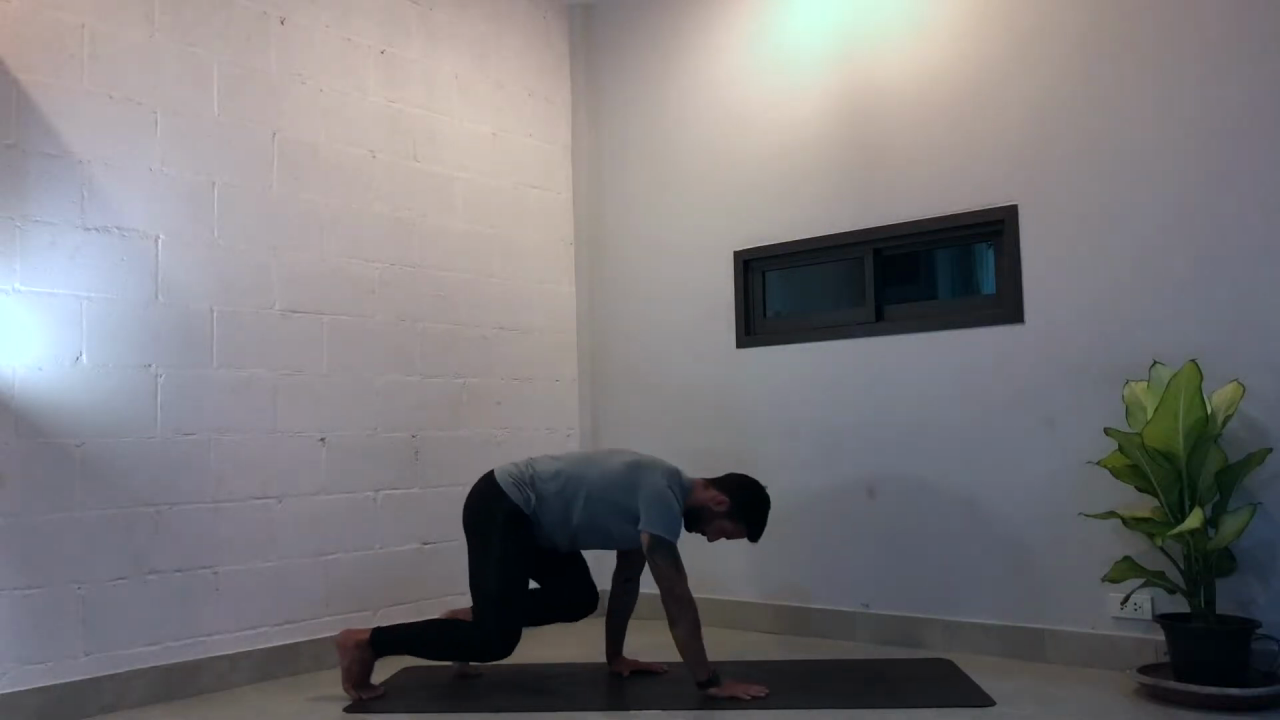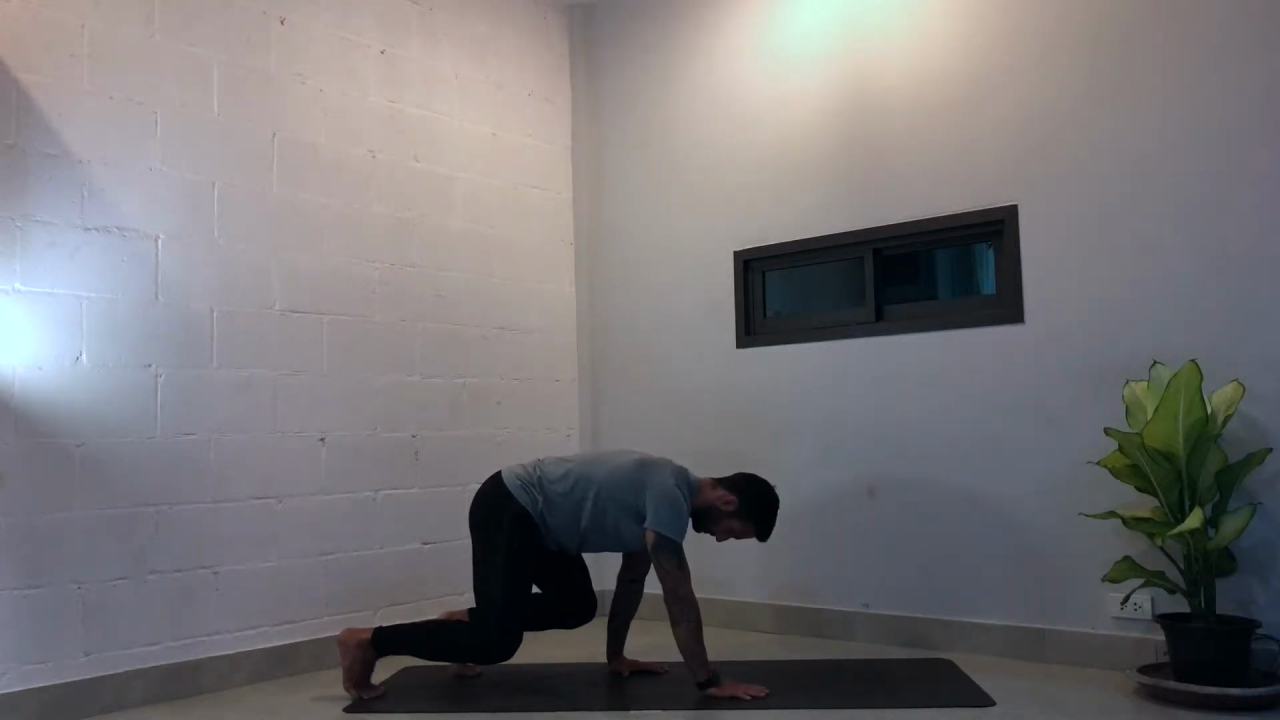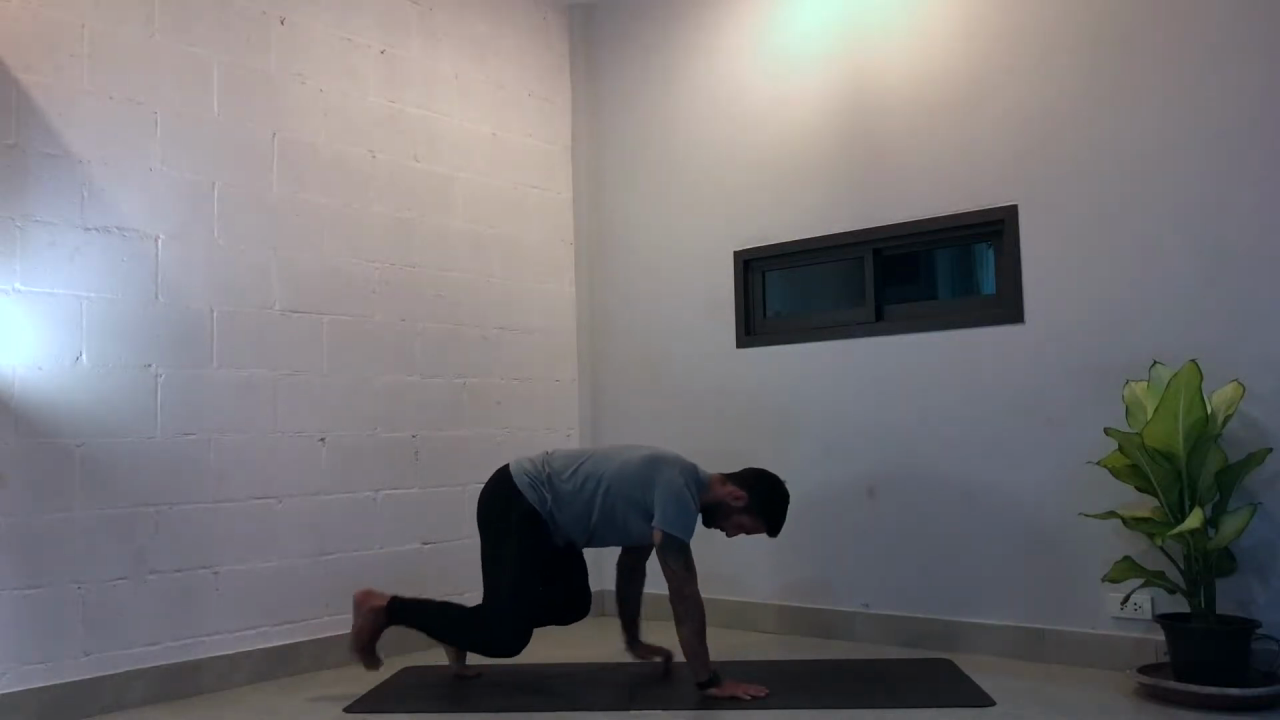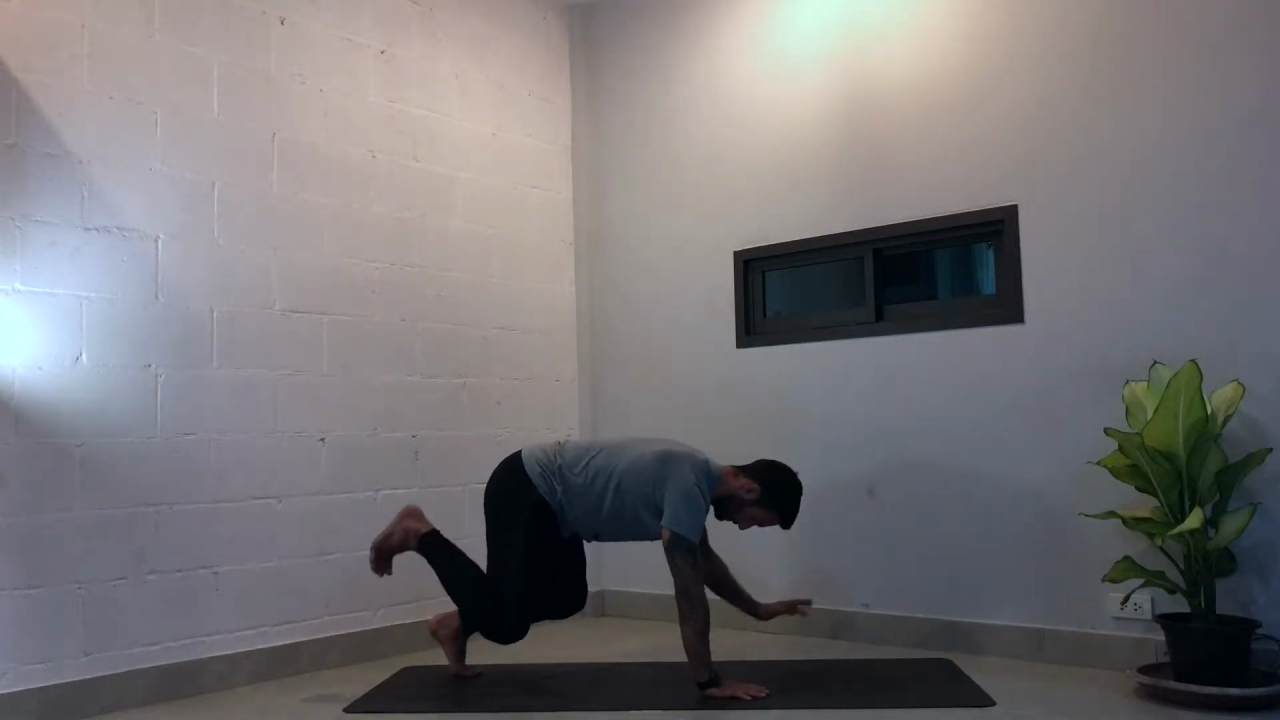
dt=0.4s
person 1, frame 1
left shoulder: (658, 493)
right shoulder: (662, 495)
left elbow: (627, 578)
right elbow: (676, 598)
left wrist: (615, 656)
right wrist: (709, 681)
left hip: (526, 514)
right hip: (499, 507)
left knee: (581, 598)
right knee: (496, 639)
left ankle: (470, 618)
right ankle: (365, 643)
person 1, frame 2
left shoulder: (667, 493)
right shoulder: (670, 496)
left elbow: (632, 578)
right elbow: (679, 597)
left wrist: (615, 655)
right wrist: (708, 681)
left hip: (533, 518)
right hip: (508, 509)
left knee: (578, 606)
right knee: (497, 643)
left ankle: (466, 621)
right ankle: (369, 642)
person 1, frame 3
left shoulder: (675, 487)
right shoulder: (678, 492)
left elbow: (632, 564)
right elbow: (684, 595)
left wrist: (634, 641)
right wrist: (709, 680)
left hip: (538, 508)
right hip: (516, 503)
left knee: (572, 603)
right knee: (506, 636)
left ankle: (463, 623)
right ankle: (383, 608)
person 1, frame 4
left shoulder: (694, 478)
right shoulder: (688, 487)
left elbow: (701, 559)
right elbow: (689, 590)
left wrist: (757, 609)
right wrist: (708, 680)
left hip: (544, 494)
right hip: (524, 490)
left knee: (568, 599)
right knee: (506, 622)
left ankle: (457, 623)
right ankle: (418, 533)
